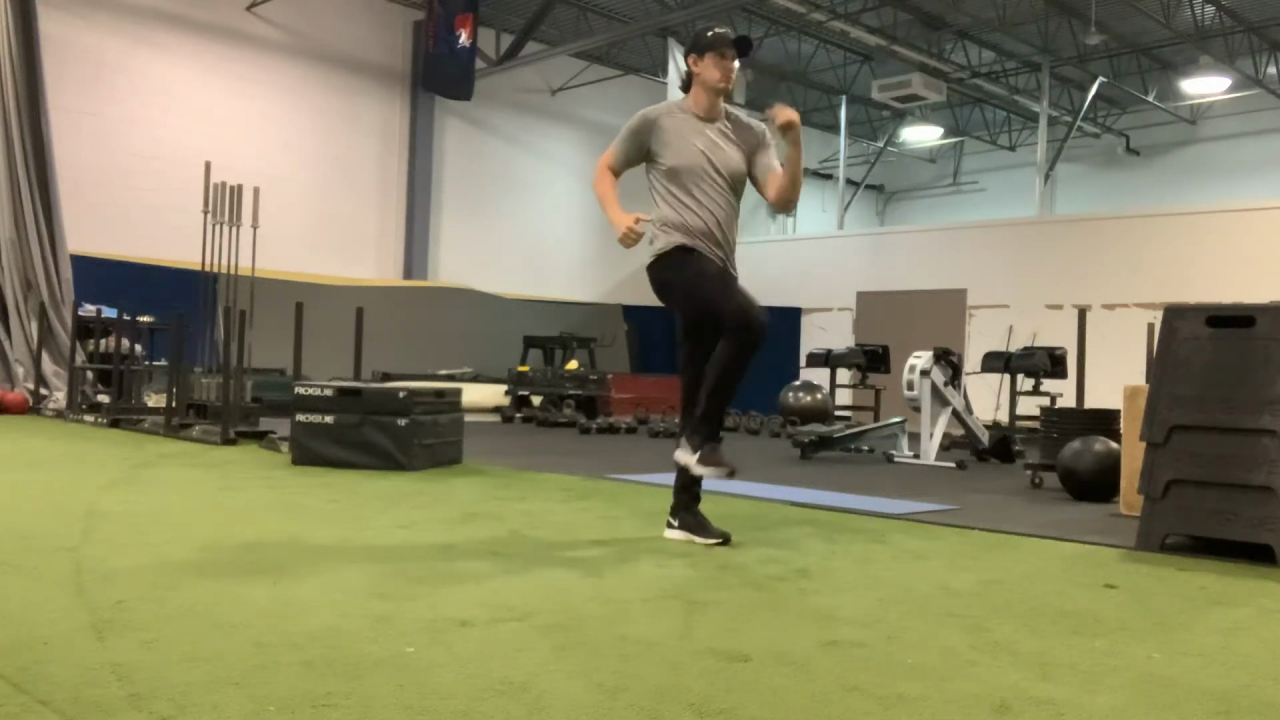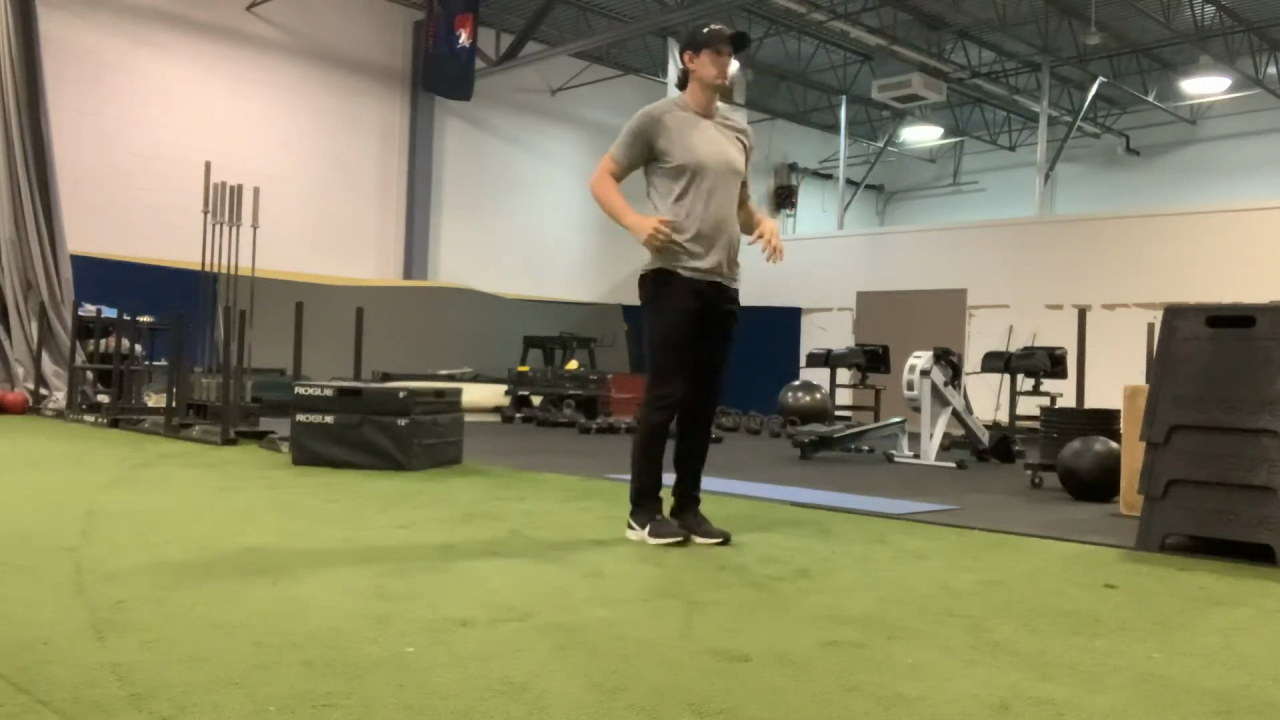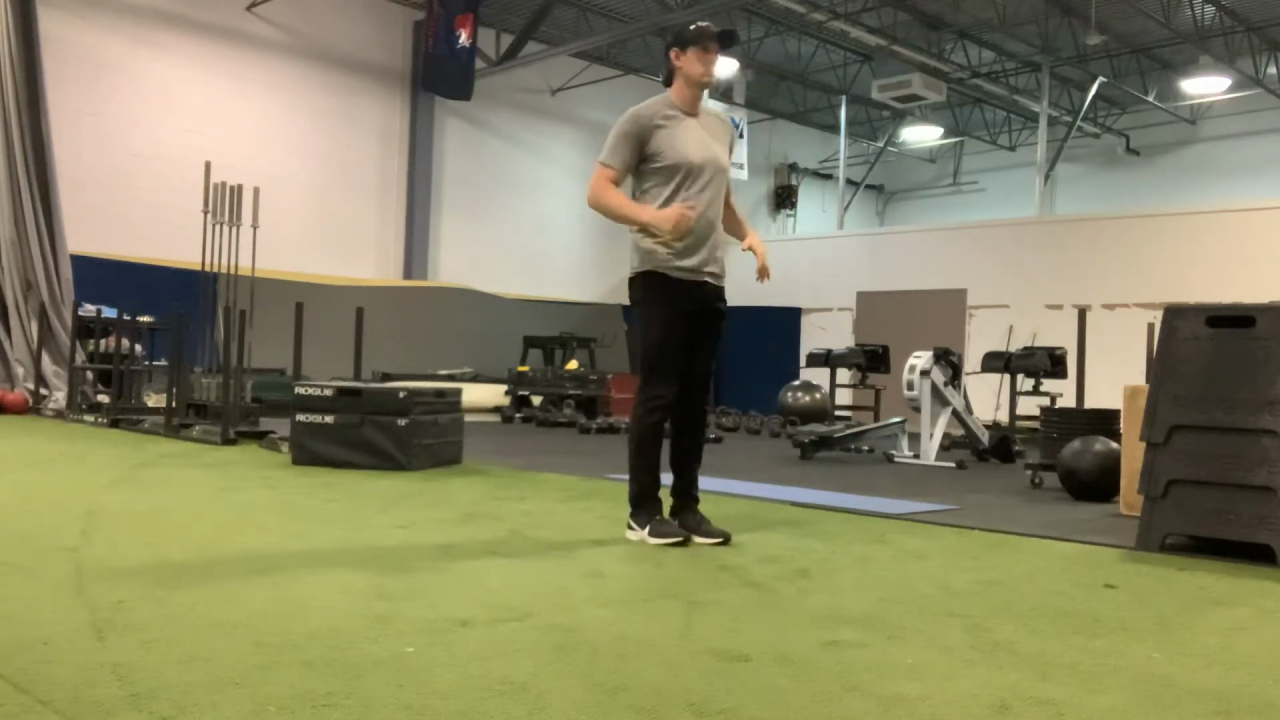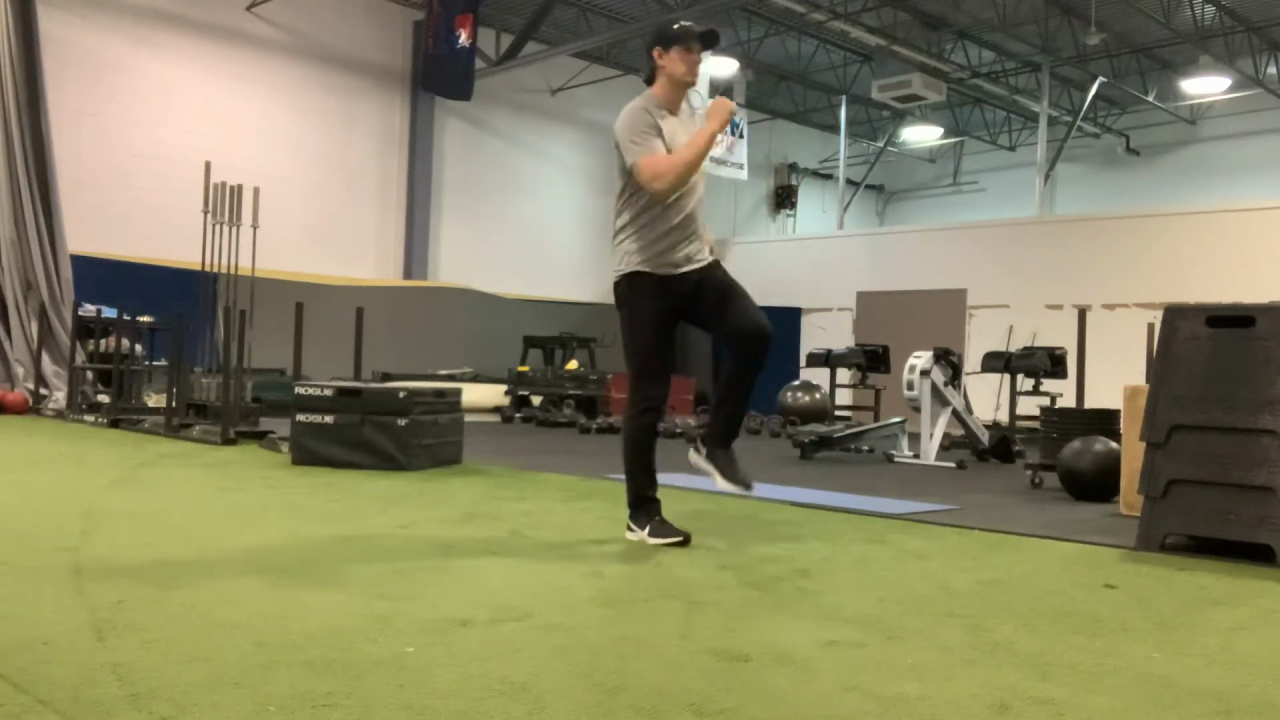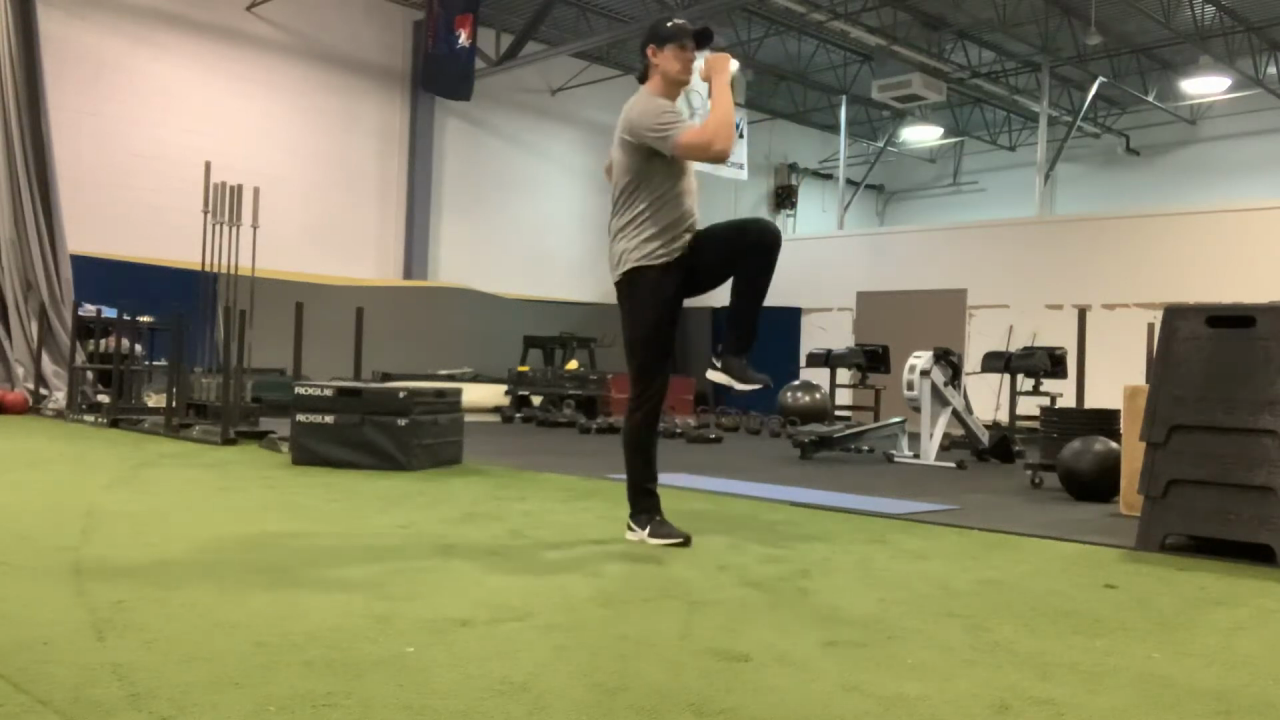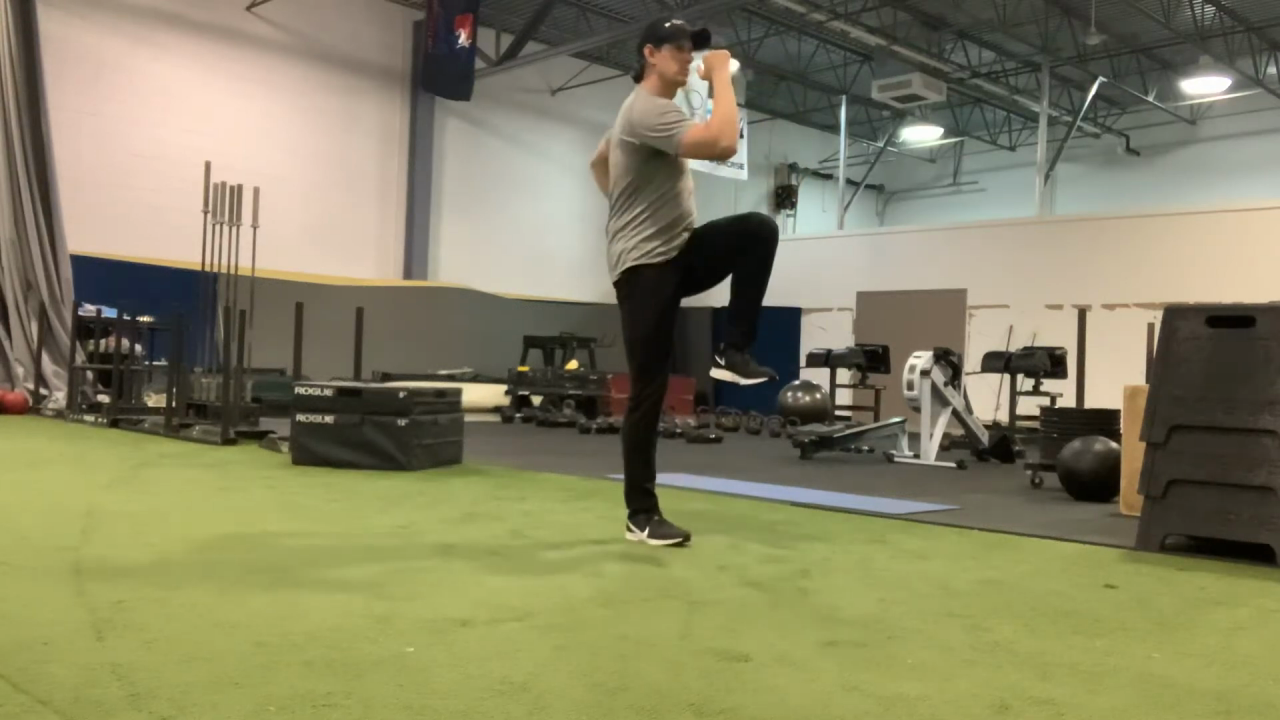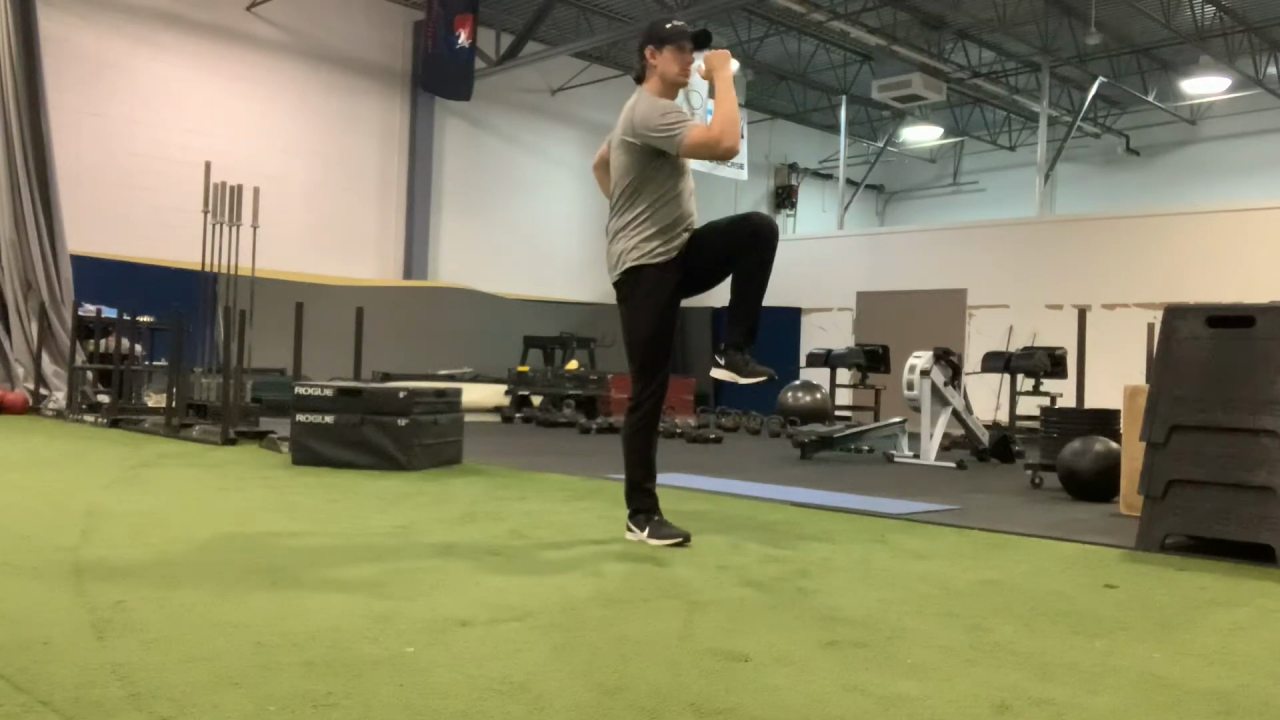
dt=0.3s
person 1, frame 1
left shoulder: (749, 133)
right shoulder: (656, 121)
left elbow: (784, 200)
right elbow: (604, 169)
left wrist: (794, 140)
right wrist: (618, 215)
left hip: (717, 273)
right hip: (676, 260)
left knee: (701, 395)
right knee: (750, 322)
left ankle: (685, 510)
right ankle: (698, 437)
person 1, frame 2
left shoulder: (738, 132)
right shoulder: (657, 119)
right elbow: (601, 180)
left wrist: (763, 223)
right wrist: (635, 221)
left hip: (722, 283)
right hip: (672, 278)
left knee: (703, 399)
right knee: (667, 394)
left ankle: (687, 507)
right ankle: (643, 512)
person 1, frame 3
left shoulder: (721, 128)
right shoulder: (644, 119)
right elbow: (598, 192)
left wrist: (747, 233)
right wrist: (650, 217)
left hip: (708, 282)
right hip: (660, 278)
left knee: (695, 399)
right knee: (658, 396)
left ankle: (685, 506)
right ankle: (643, 512)
person 1, frame 4
left shoulder: (686, 121)
right shoulder: (638, 117)
right elbow: (660, 182)
left wrist: (701, 233)
right wrist: (710, 126)
left hip: (695, 266)
right hip: (646, 274)
left knee: (755, 333)
right knee: (649, 395)
left ankle: (715, 444)
right ankle: (642, 514)
person 1, frame 5
left shoulder: (664, 111)
right shoulder: (646, 110)
left elbow: (611, 168)
right elbow: (717, 148)
right wrist: (721, 81)
left hip: (684, 251)
right hip: (645, 265)
left knee: (763, 237)
right knee: (649, 392)
left ankle: (731, 358)
right ankle: (643, 515)
person 1, frame 6
left shoulder: (652, 109)
right shoulder: (648, 110)
left elbow: (598, 160)
right elbow: (723, 144)
right wrist: (721, 77)
left hip: (680, 251)
right hip: (644, 264)
left knee: (759, 231)
right knee: (648, 392)
left ankle: (734, 352)
right ankle: (641, 514)
person 1, frame 7
left shoulder: (652, 109)
right shoulder: (650, 111)
left elbow: (600, 163)
right elbow: (725, 144)
right wrist: (723, 76)
left hip: (680, 252)
right hip: (644, 264)
left knee: (759, 229)
right knee: (649, 392)
left ankle: (734, 353)
right ankle: (641, 515)
